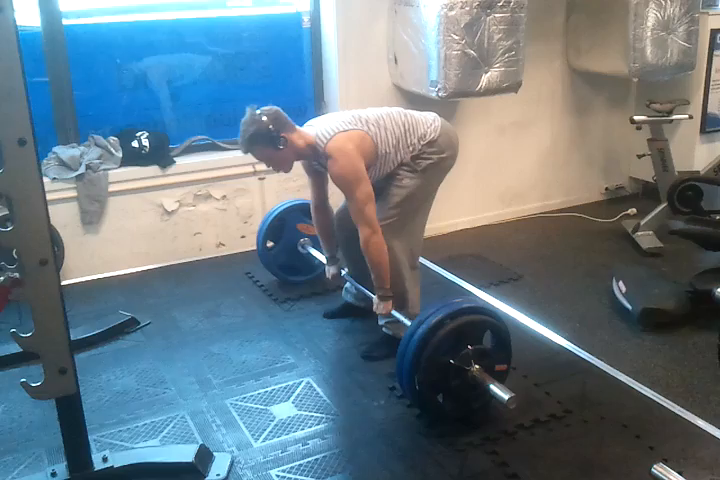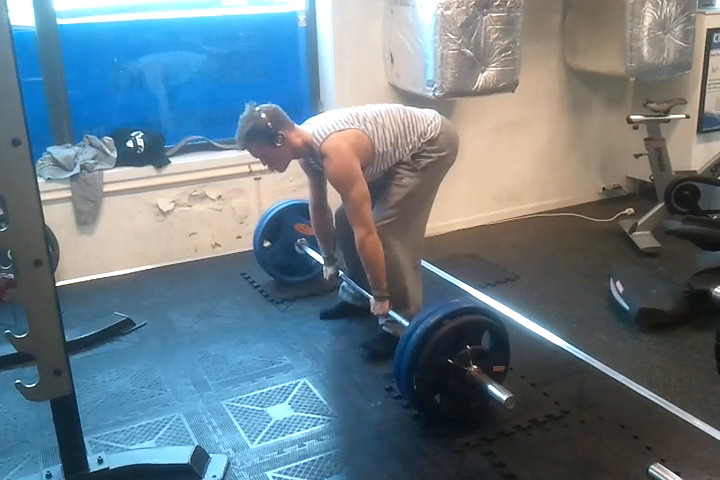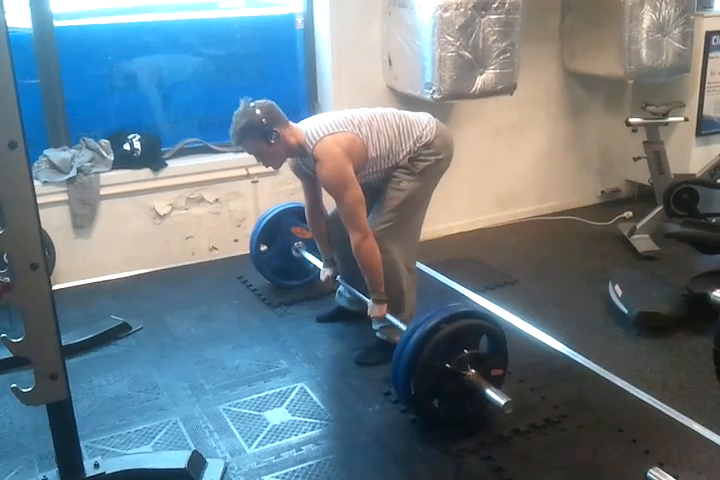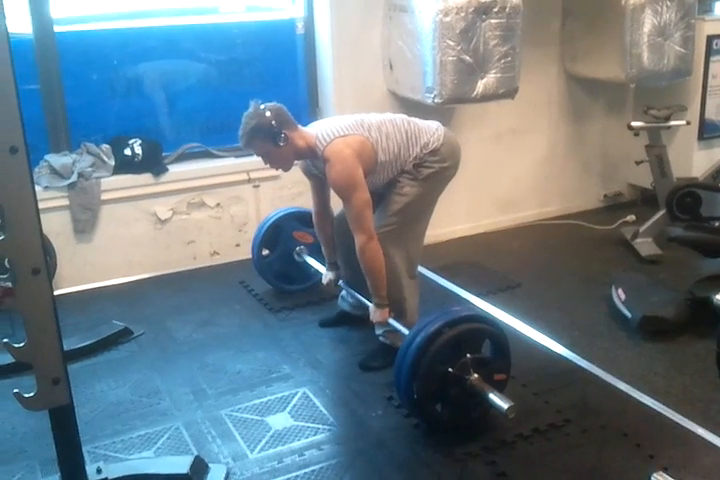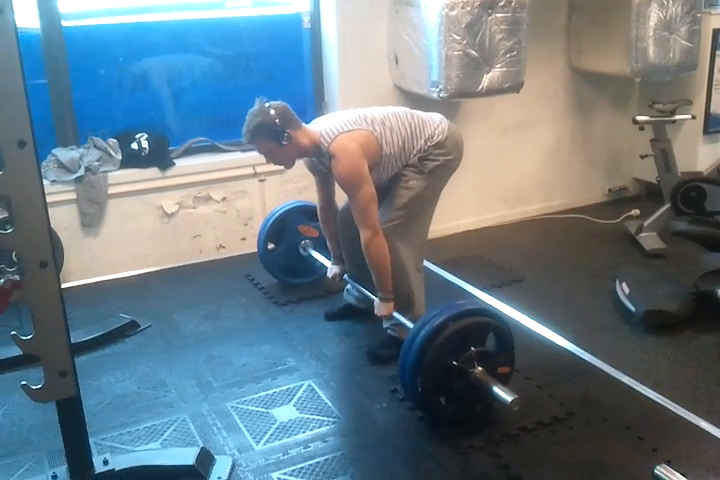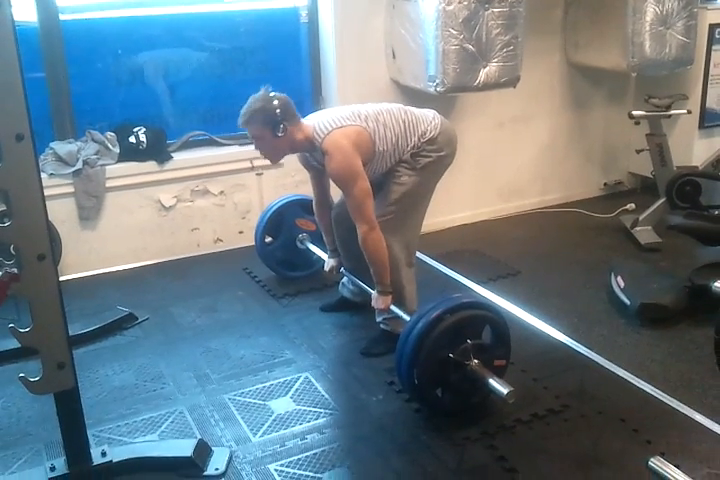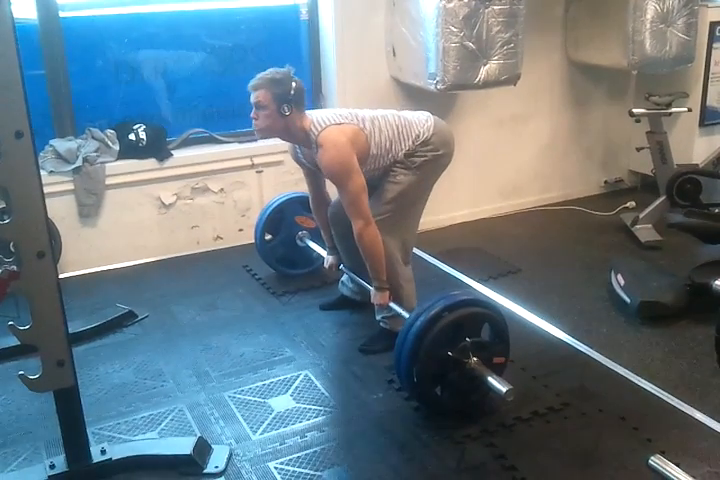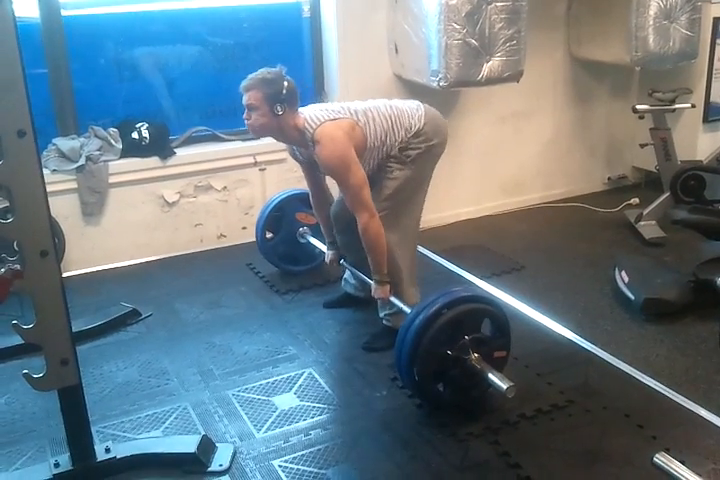
dt=0.5s
person 1, frame 1
left shoulder: (339, 154)
right shoulder: (308, 142)
left elbow: (370, 231)
right elbow: (319, 207)
left wrist: (384, 295)
right wrist: (331, 259)
left hip: (432, 145)
right hip: (400, 148)
left knee: (390, 231)
right knee: (346, 221)
left ankle: (400, 328)
right ankle: (361, 298)
person 1, frame 2
left shoulder: (336, 154)
right shoulder: (306, 142)
left elbow: (365, 231)
right elbow: (318, 207)
left wrist: (381, 295)
right wrist: (328, 259)
left hip: (431, 143)
right hip: (402, 146)
left knee: (389, 231)
right knee: (346, 221)
left ankle: (400, 328)
right ankle: (357, 298)
person 1, frame 3
left shoulder: (329, 157)
right shoulder: (299, 147)
left elbow: (361, 235)
right elbow: (314, 211)
left wrist: (379, 300)
right wrist: (328, 262)
left hip: (427, 146)
right hip: (394, 151)
left knee: (386, 236)
right knee: (340, 225)
left ankle: (394, 335)
right ankle: (353, 302)
person 1, frame 4
left shoulder: (338, 159)
right shoulder: (309, 149)
left elbow: (366, 238)
right elbow: (321, 213)
left wrist: (380, 303)
right wrist: (331, 265)
left hip: (433, 153)
right hip: (402, 156)
left knee: (388, 239)
right knee: (344, 227)
left ankle: (398, 338)
right ankle: (355, 306)
person 1, frame 5
left shoulder: (344, 154)
right shoulder: (313, 143)
left elbow: (371, 233)
right elbow: (327, 208)
left wrist: (386, 297)
right wrist: (337, 259)
left hip: (437, 146)
right hip: (405, 148)
left knee: (394, 233)
right knee: (349, 222)
left ankle: (404, 331)
right ankle: (361, 300)
person 1, frame 6
left shoulder: (337, 151)
right shoulder: (307, 141)
left elbow: (369, 228)
right elbow: (322, 202)
left wrist: (384, 291)
right wrist: (333, 252)
left hip: (430, 142)
right hip: (399, 145)
left knee: (389, 228)
right knee: (344, 217)
left ankle: (399, 325)
right ankle: (357, 293)
person 1, frame 7
left shoulder: (332, 147)
right shoulder: (299, 142)
left elbow: (363, 224)
right elbow: (318, 199)
left wrist: (381, 286)
right wrist: (331, 250)
left hip: (427, 143)
right hip: (398, 143)
left knee: (383, 229)
right knee: (340, 216)
left ankle: (398, 324)
right ankle: (356, 291)
person 1, frame 8
left shoulder: (329, 143)
right shoulder: (295, 137)
left elbow: (368, 217)
right elbow: (319, 193)
left wrist: (382, 280)
right wrist: (331, 244)
left hip: (420, 134)
right hip: (394, 134)
left knee: (385, 226)
right knee: (341, 215)
left ankle: (401, 320)
right ankle: (359, 288)
